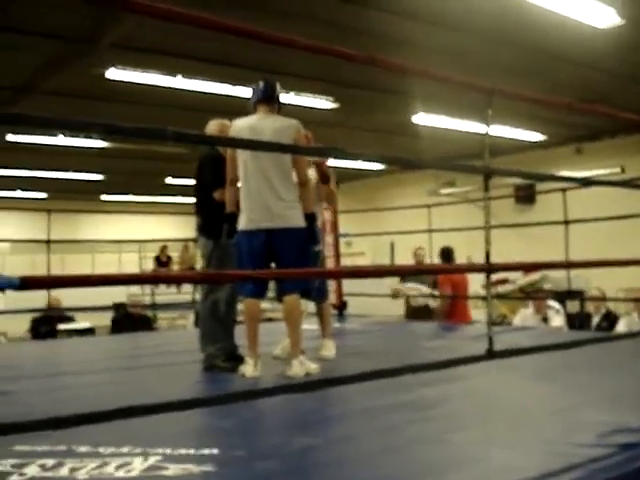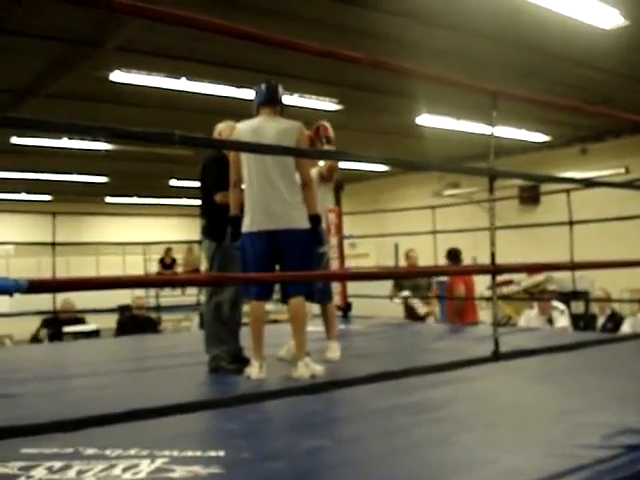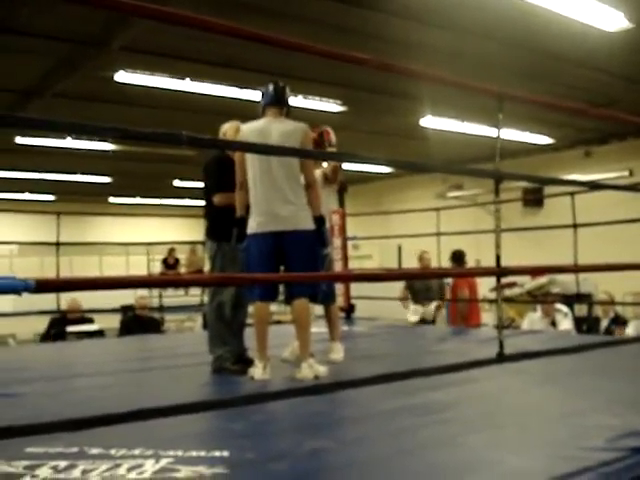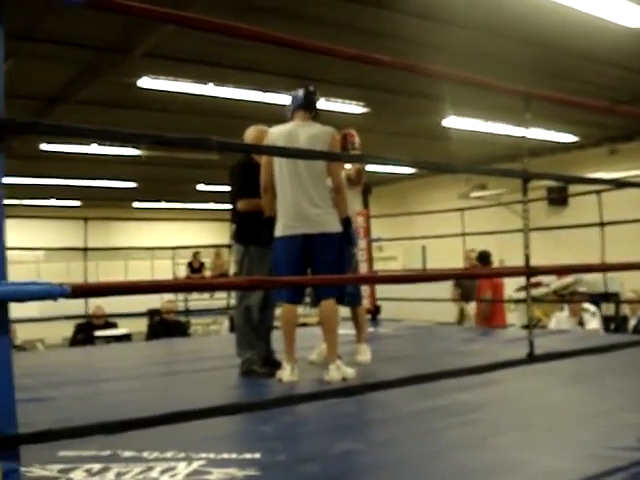
dt=0.4s
person 1, frame 1
left shoulder: (236, 128)
right shoulder: (293, 128)
left elbow: (231, 180)
right elbow: (303, 179)
left wrist: (230, 217)
right wrist: (311, 217)
left hip: (251, 221)
right hip: (288, 220)
left knee: (252, 291)
right knee: (291, 289)
left ankle: (252, 360)
right ankle: (296, 358)
person 1, frame 2
left shoulder: (239, 131)
right shoulder: (295, 130)
left elbow: (235, 183)
right elbow: (306, 180)
left wrist: (234, 219)
right wrist: (315, 219)
left hip: (255, 223)
right hip: (292, 222)
left knee: (257, 294)
right knee: (296, 291)
left ankle: (258, 362)
right ankle: (302, 360)
person 1, frame 3
left shoulder: (245, 132)
right shoulder: (301, 131)
left elbow: (241, 184)
right elbow: (310, 182)
left wrist: (240, 221)
right wrist: (319, 221)
left hip: (260, 224)
right hip: (297, 223)
left knee: (261, 295)
right knee: (300, 293)
left ankle: (261, 363)
right ankle: (305, 362)
person 1, frame 4
left shoulder: (273, 135)
right shoulder: (328, 134)
left elbow: (265, 186)
right elbow: (337, 185)
left wrist: (269, 218)
right wrist: (346, 221)
left hip: (287, 227)
right hip: (324, 225)
left knee: (289, 297)
right knee: (327, 294)
left ankle: (290, 364)
right ankle: (333, 363)
person 2, frame 1
left shoulder: (218, 160)
right shoulder: (212, 158)
right elbow: (220, 193)
left hip: (223, 232)
right hip: (216, 233)
left knee: (227, 294)
right knee: (216, 293)
left ankle: (226, 349)
right ankle: (213, 353)
person 2, frame 2
left shoulder: (228, 163)
right shoulder: (215, 160)
right elbow: (221, 195)
left hip: (232, 235)
right hip: (220, 236)
left knee: (233, 296)
right knee: (220, 296)
left ankle: (232, 351)
right ankle: (218, 356)
person 2, frame 3
left shoulder: (239, 166)
right shoulder: (217, 162)
right elbow: (219, 197)
right hip: (223, 238)
left knee: (239, 298)
right knee: (223, 297)
left ankle: (236, 352)
right ankle: (222, 356)
person 2, frame 4
left shoulder: (262, 169)
right shoulder: (243, 166)
right elbow: (243, 203)
left hip: (266, 241)
right hip: (250, 242)
left knee: (266, 301)
right knee: (250, 301)
left ankle: (264, 354)
right ankle: (250, 359)
person 3, frame 1
left shoulder: (320, 172)
left elbow: (331, 200)
left wrist: (324, 174)
left knee: (318, 292)
left ankle: (327, 340)
right ankle: (291, 339)
person 3, frame 2
left shoulder: (322, 173)
left elbow: (332, 165)
left wrist: (328, 141)
left knee: (323, 294)
left ankle: (332, 341)
right ankle: (296, 341)
person 3, frame 3
left shoulder: (326, 175)
left elbow: (335, 165)
left wrist: (330, 145)
left knee: (327, 295)
left ankle: (335, 342)
right ankle: (300, 342)
person 3, frame 4
left shoulder: (350, 177)
left elbow: (359, 168)
left wrist: (354, 148)
left hip: (344, 244)
left knee: (353, 297)
left ankle: (362, 344)
right ankle: (327, 344)
